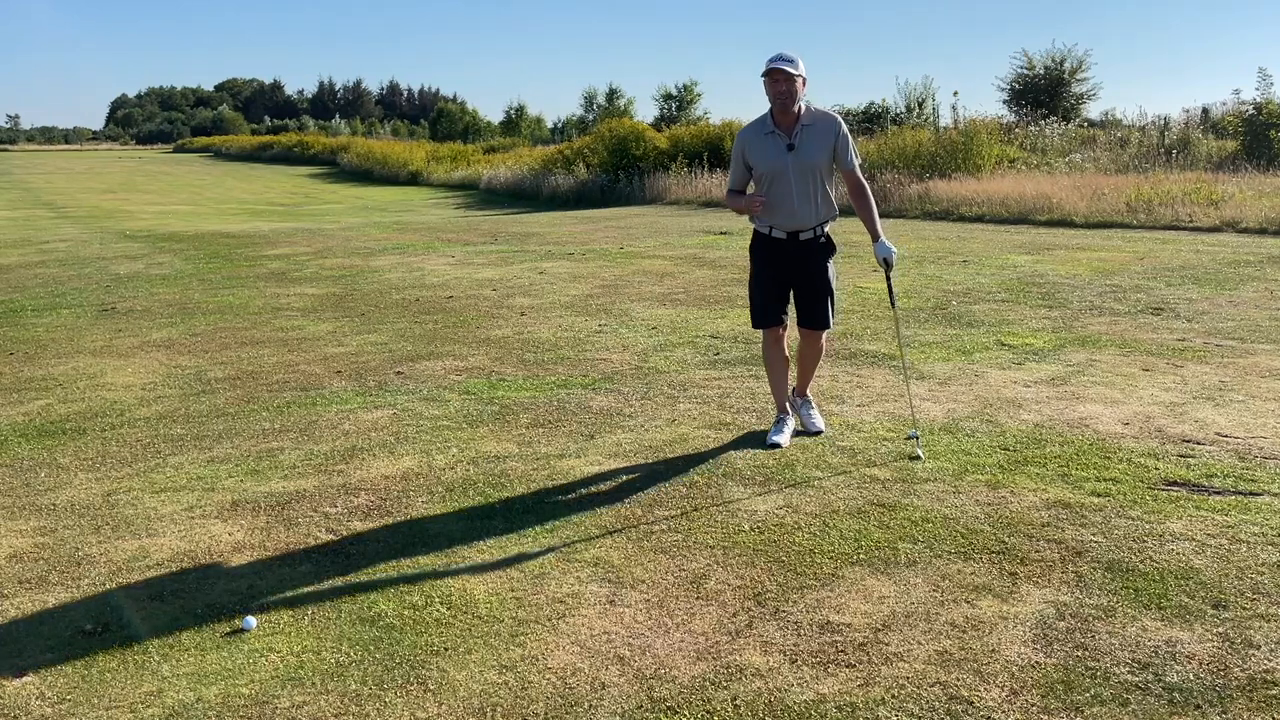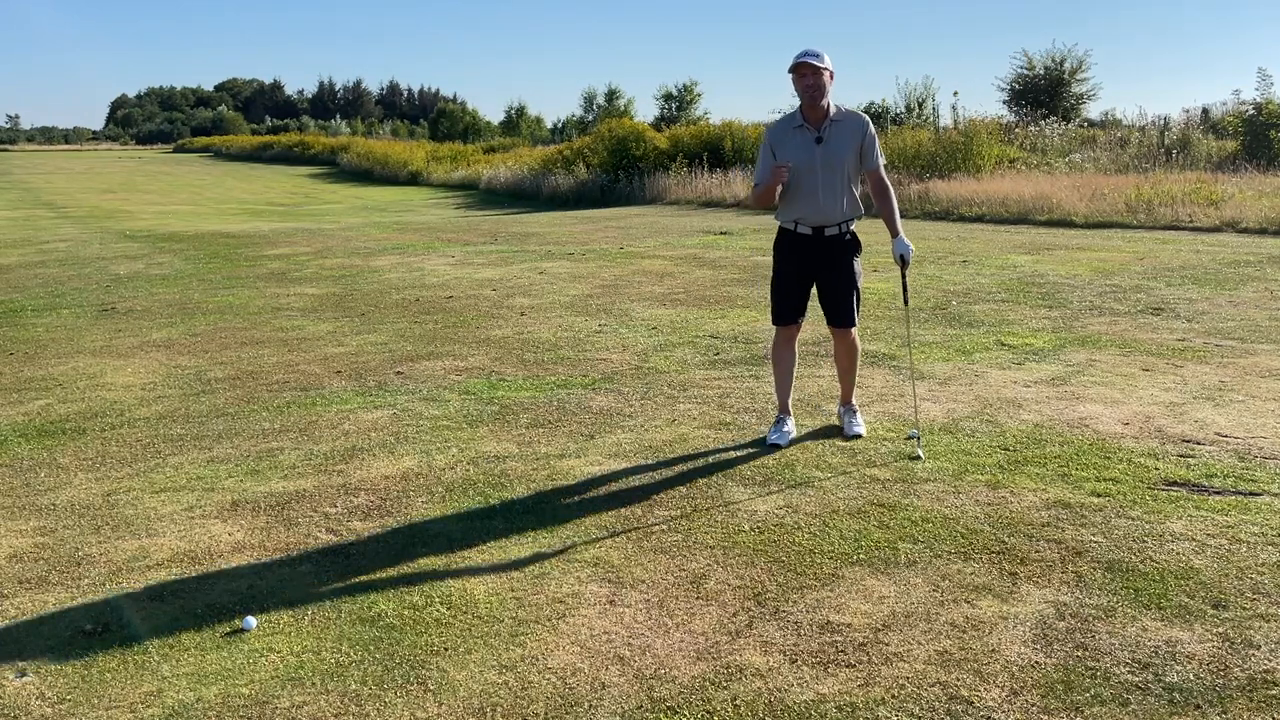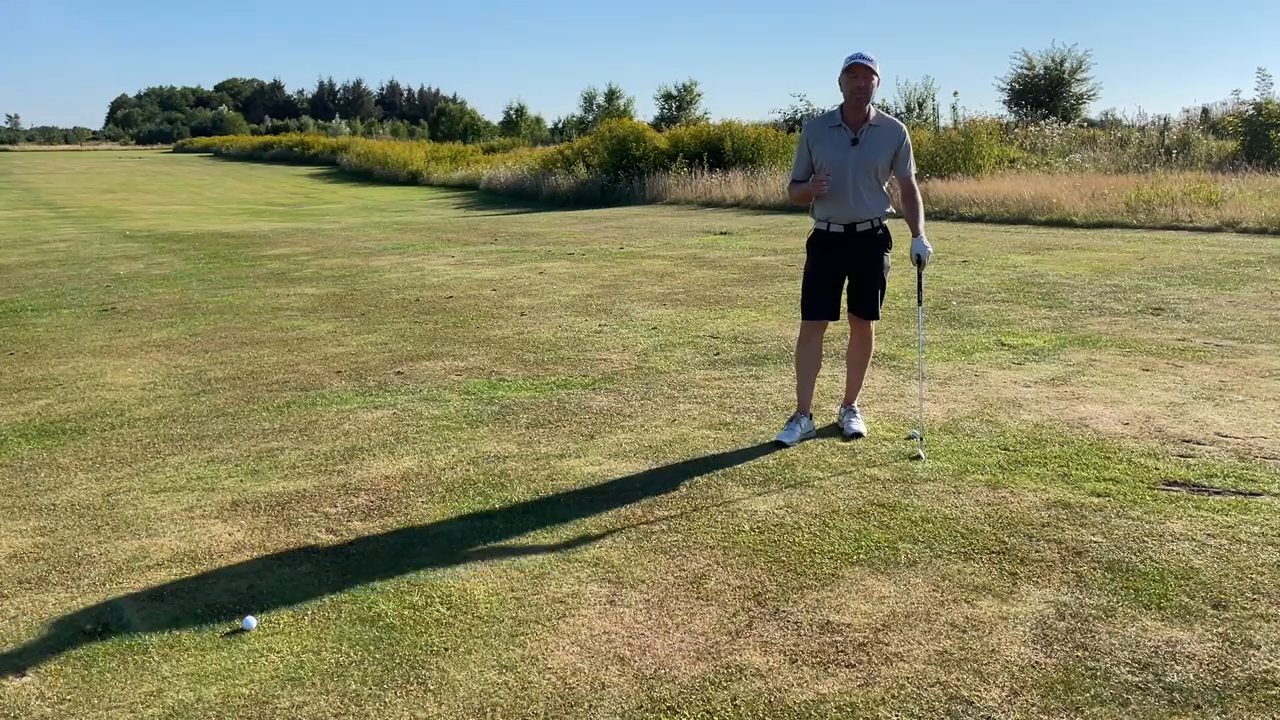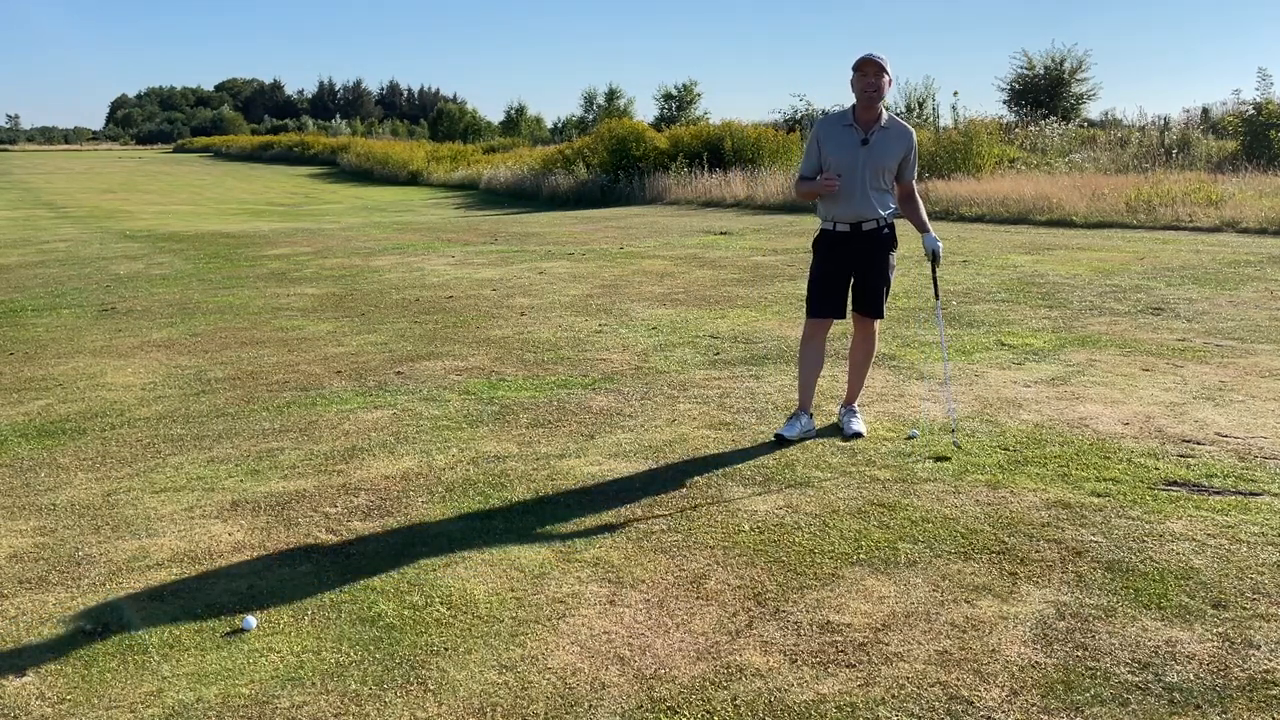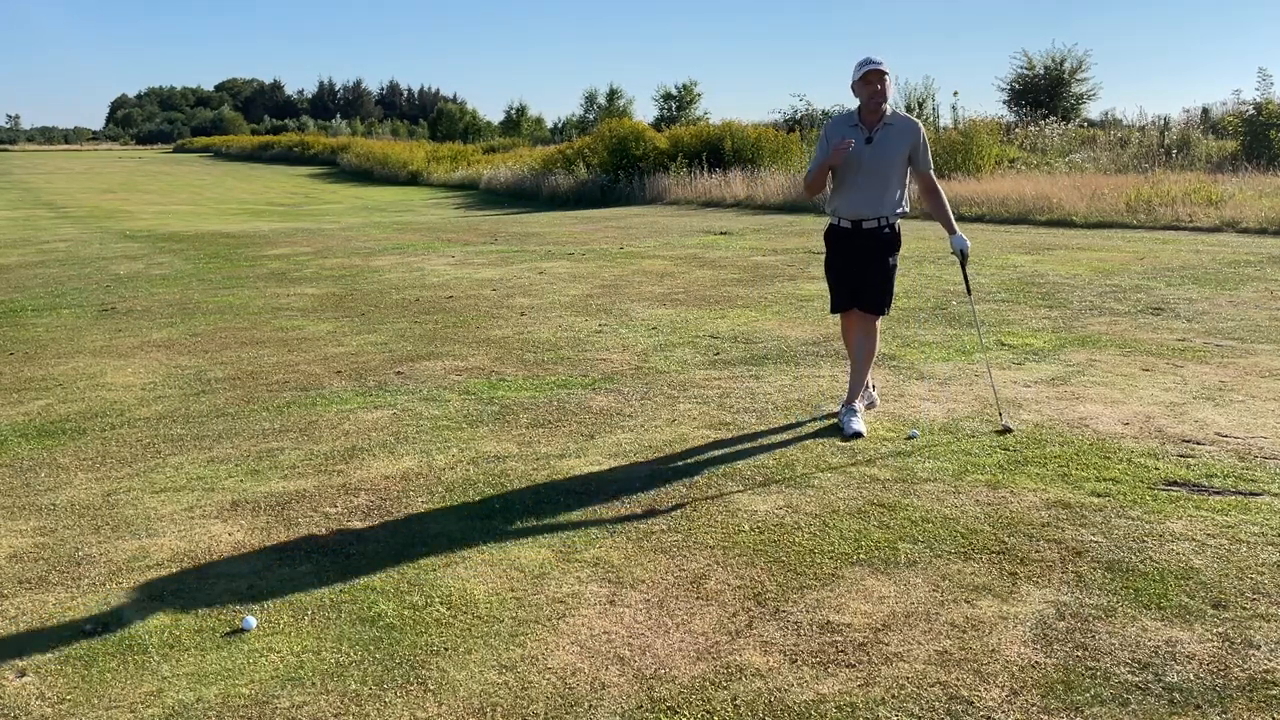
dt=1s
person 1, frame 1
left shoulder: (831, 126)
right shoulder: (748, 137)
left elbow: (856, 184)
right elbow: (733, 194)
left wrist: (878, 239)
right wrist: (746, 203)
left hip: (815, 244)
right hip: (769, 245)
left knee: (814, 331)
right knee: (773, 331)
left ankle: (802, 396)
right ankle: (784, 415)
person 1, frame 2
left shoulder: (858, 125)
right shoulder: (776, 133)
left elbow: (879, 184)
right elbow: (760, 201)
left wrist: (897, 236)
right wrist: (773, 183)
left hip: (840, 241)
right hip: (793, 241)
left knee: (844, 330)
right knee: (786, 330)
left ankle: (848, 406)
right ankle: (784, 416)
person 1, frame 3
left shoulder: (894, 131)
right shoulder: (814, 129)
left elbow: (908, 188)
right elbow: (794, 192)
left wrist: (918, 236)
right wrist: (810, 188)
left hip: (871, 238)
right hip: (827, 238)
left knee: (863, 325)
right knee: (812, 326)
left ankle: (850, 407)
right ankle: (803, 416)
person 1, frame 4
left shoulder: (903, 135)
right shoulder: (824, 128)
left elbow: (907, 194)
right elbow: (800, 187)
left wrist: (927, 233)
right wrist: (818, 187)
left hip: (877, 239)
right hip: (833, 238)
left knee: (866, 324)
right knee: (816, 325)
left ankle: (850, 407)
right ankle: (803, 414)
person 1, frame 5
left shoulder: (910, 129)
right shoulder: (835, 128)
left elbow: (928, 187)
right elbow: (810, 188)
left wrist: (953, 232)
right wrist: (829, 162)
left hip: (881, 236)
right hip: (841, 234)
left knee: (868, 319)
right knee: (848, 317)
left ankle: (852, 405)
right ankle: (864, 387)
